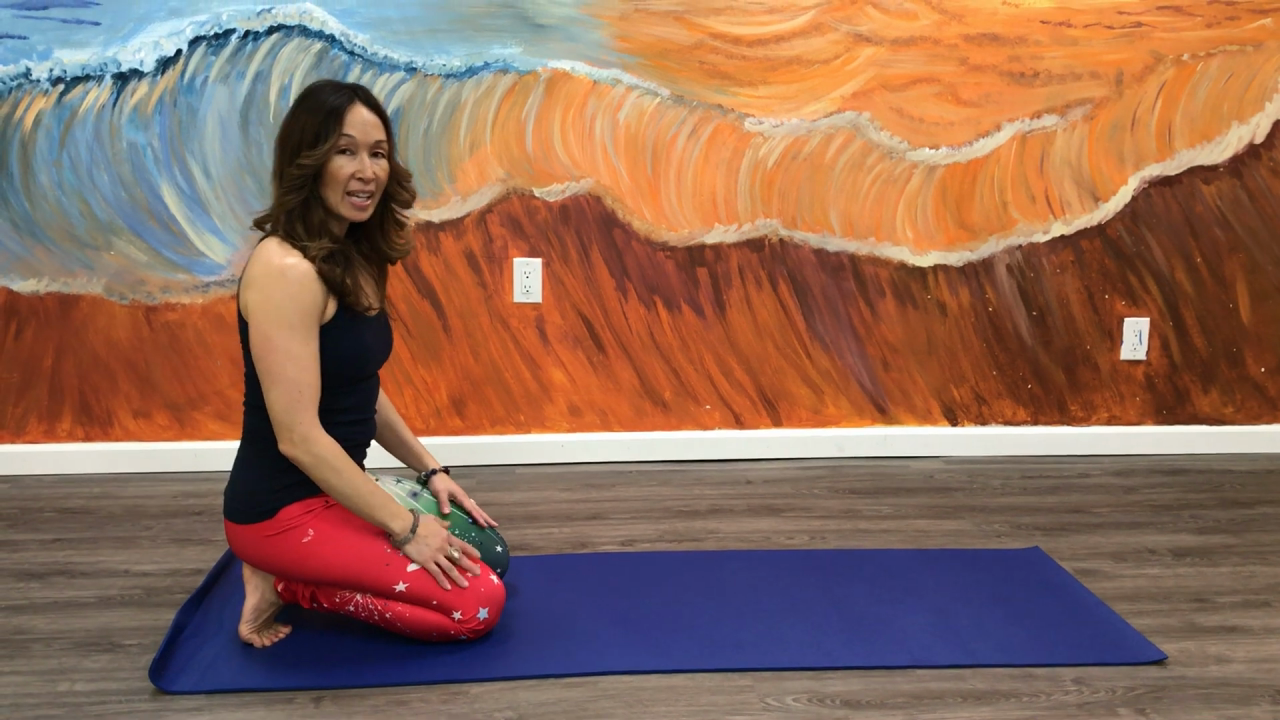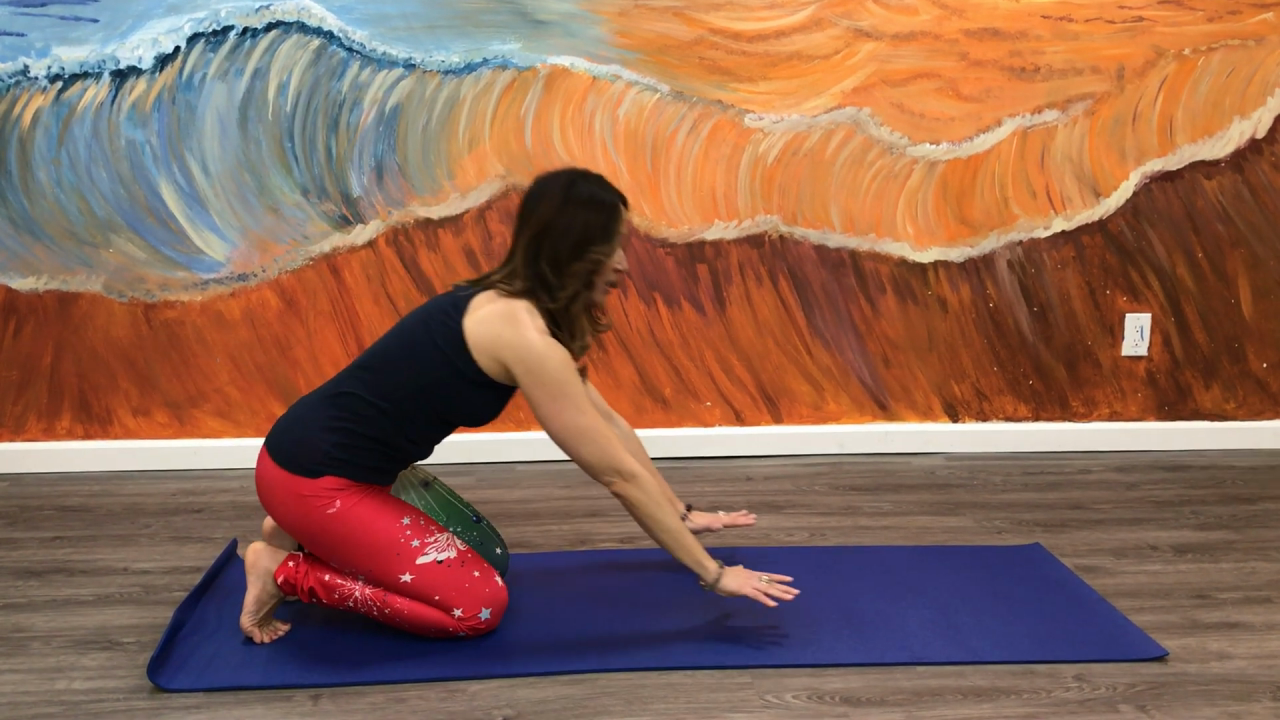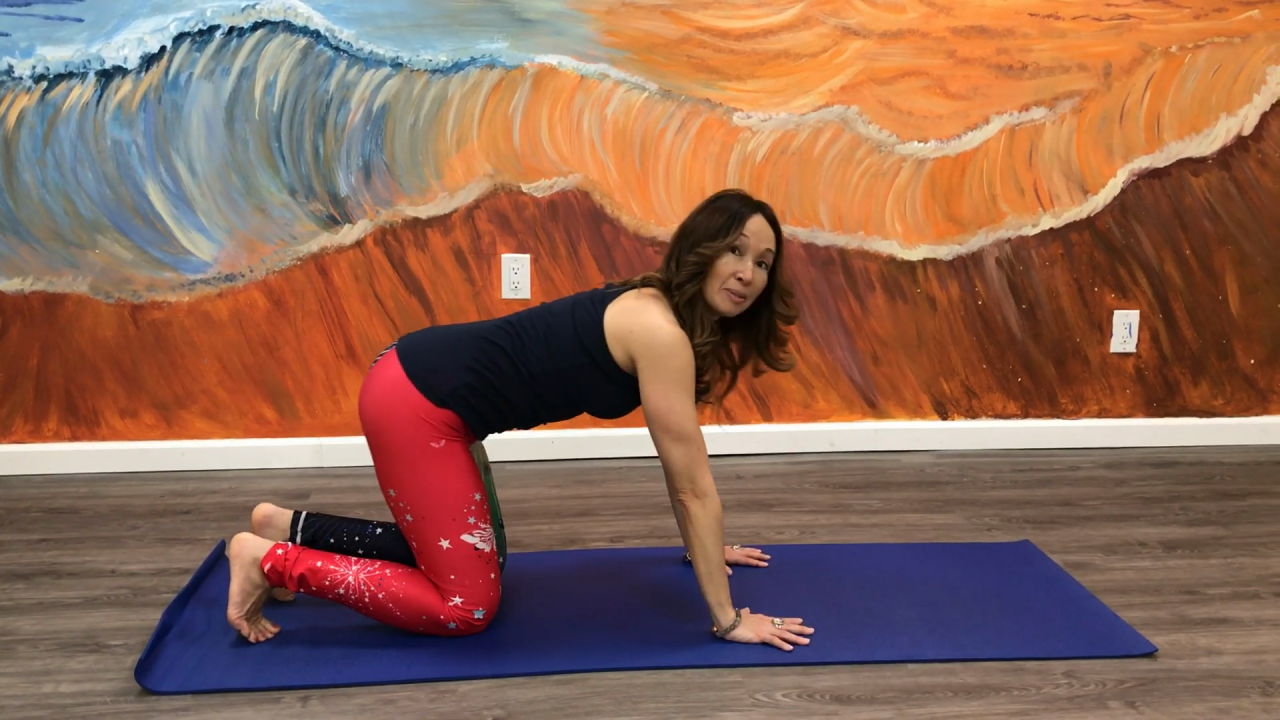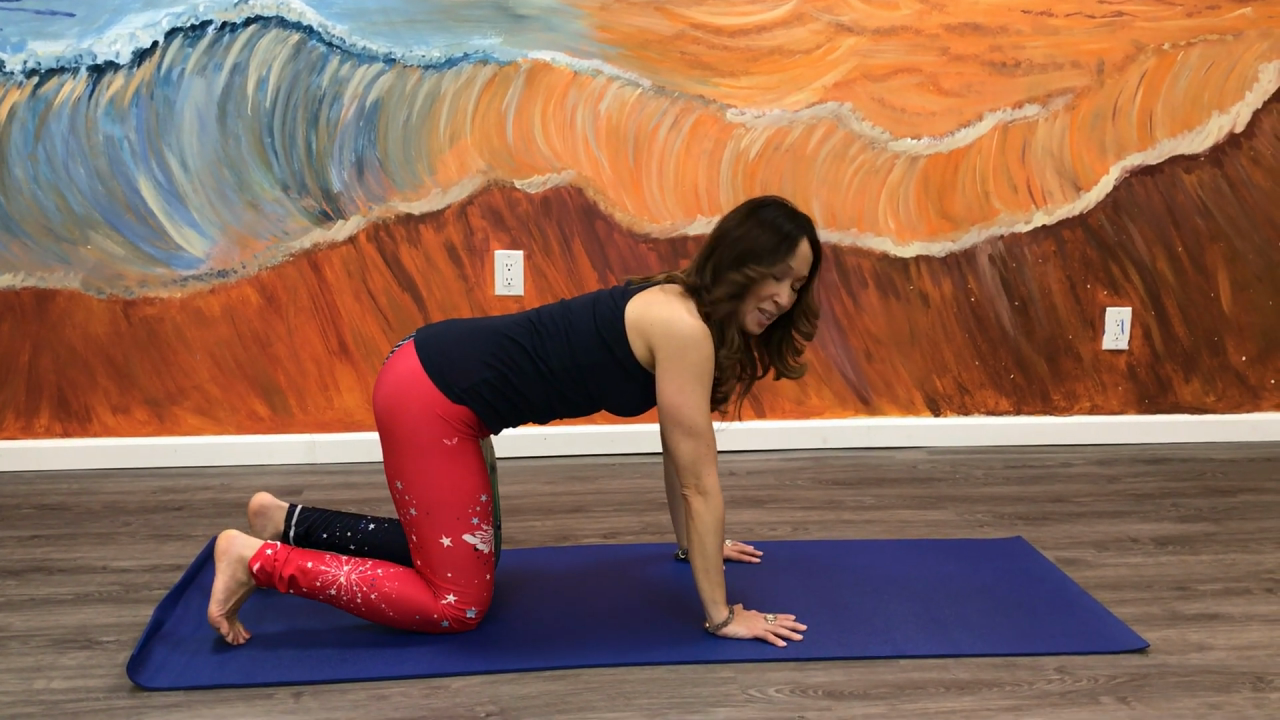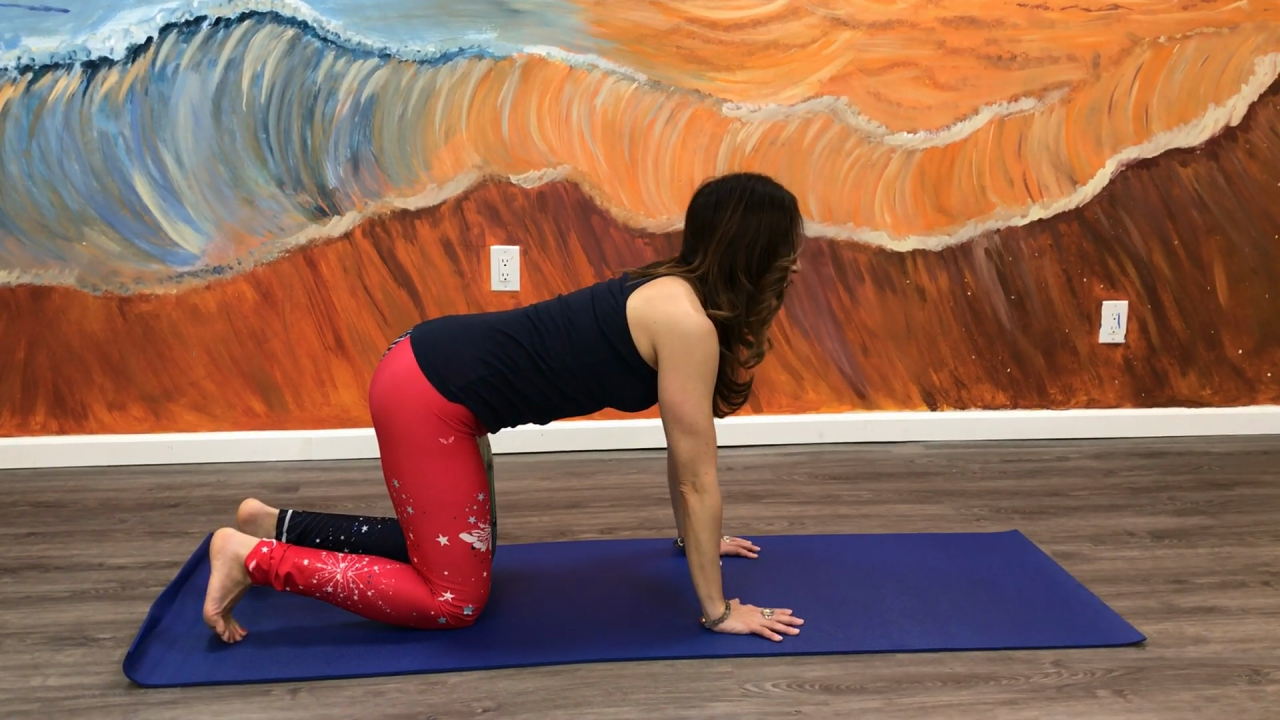
dt=1s
person 1, frame 1
left shoulder: (352, 256)
right shoulder: (287, 269)
right elbow: (299, 437)
left wrist: (430, 469)
right wrist: (405, 528)
left hip: (327, 492)
right hip: (284, 509)
left knee: (482, 552)
right knee: (477, 602)
left ankle: (290, 575)
right ankle: (285, 584)
person 1, frame 2
left shoulder: (512, 307)
right shoulder: (522, 334)
left elbow: (607, 424)
right elbow: (619, 474)
left wrist: (682, 513)
right wrist: (714, 574)
left hip: (334, 462)
right hip: (313, 474)
left knee: (477, 555)
right knee: (479, 603)
left ankle: (303, 538)
right ankle: (287, 570)
person 1, frame 3
left shoulder: (676, 316)
right shoulder: (661, 331)
left elbow: (681, 468)
right elbow: (694, 485)
left wrist: (703, 548)
right wrist: (728, 618)
left hip: (423, 390)
right hip: (415, 401)
left knee: (473, 557)
right knee: (467, 605)
left ankle: (294, 528)
right ankle: (271, 560)
person 1, frame 4
left shoulder: (686, 310)
right shoulder: (685, 328)
left elbow: (678, 456)
right elbow: (700, 482)
left wrist: (692, 543)
right wrist: (720, 614)
left hip: (437, 378)
right hip: (430, 396)
left knee: (459, 555)
right knee: (458, 604)
left ankle: (288, 523)
right ankle: (256, 558)
person 1, frame 5
left shoulder: (678, 296)
right shoulder: (688, 323)
left elbow: (682, 452)
right elbow: (697, 477)
left wrist: (695, 538)
right wrist: (717, 610)
left hip: (434, 373)
right hip: (429, 394)
left knee: (449, 548)
right knee: (455, 600)
left ankle: (278, 526)
right ankle: (251, 556)
